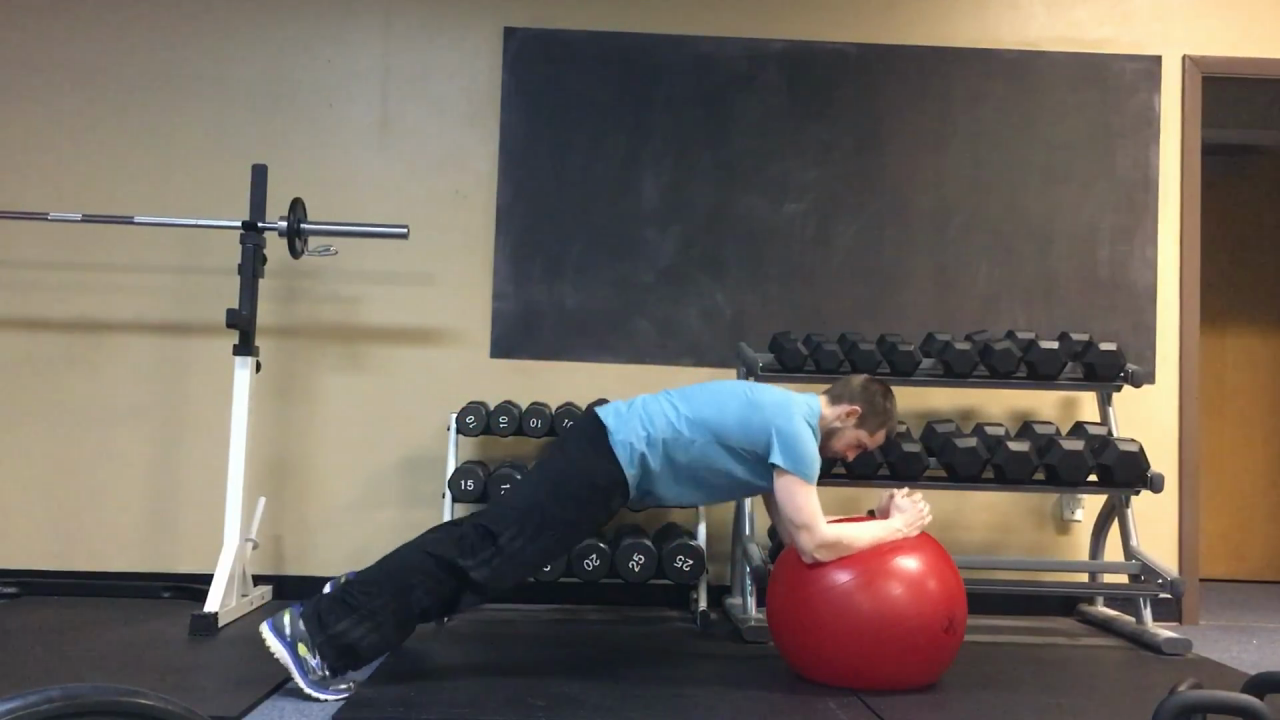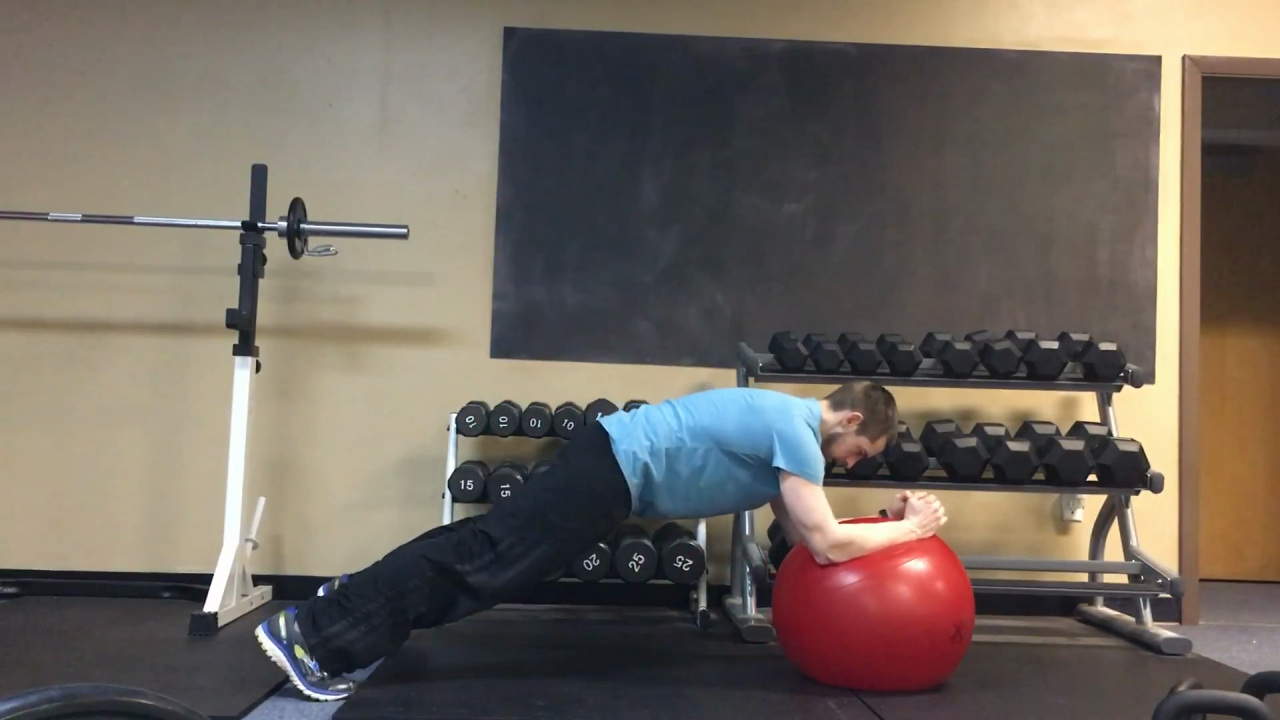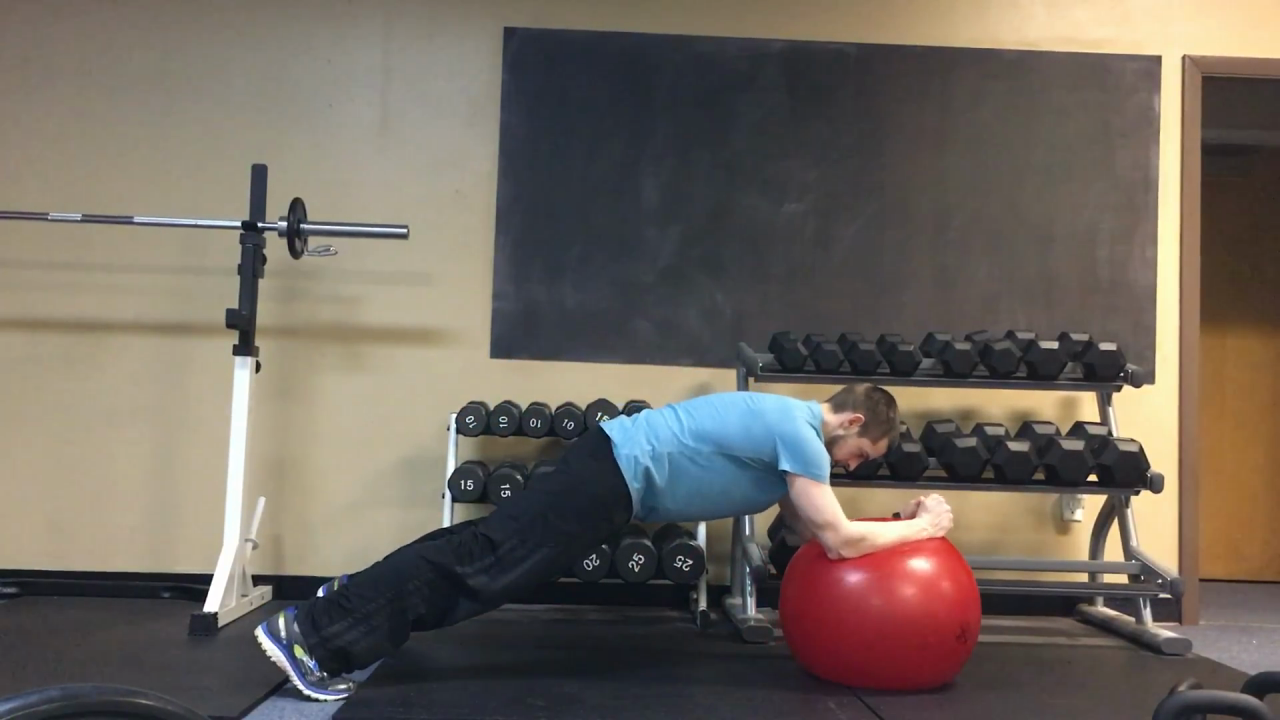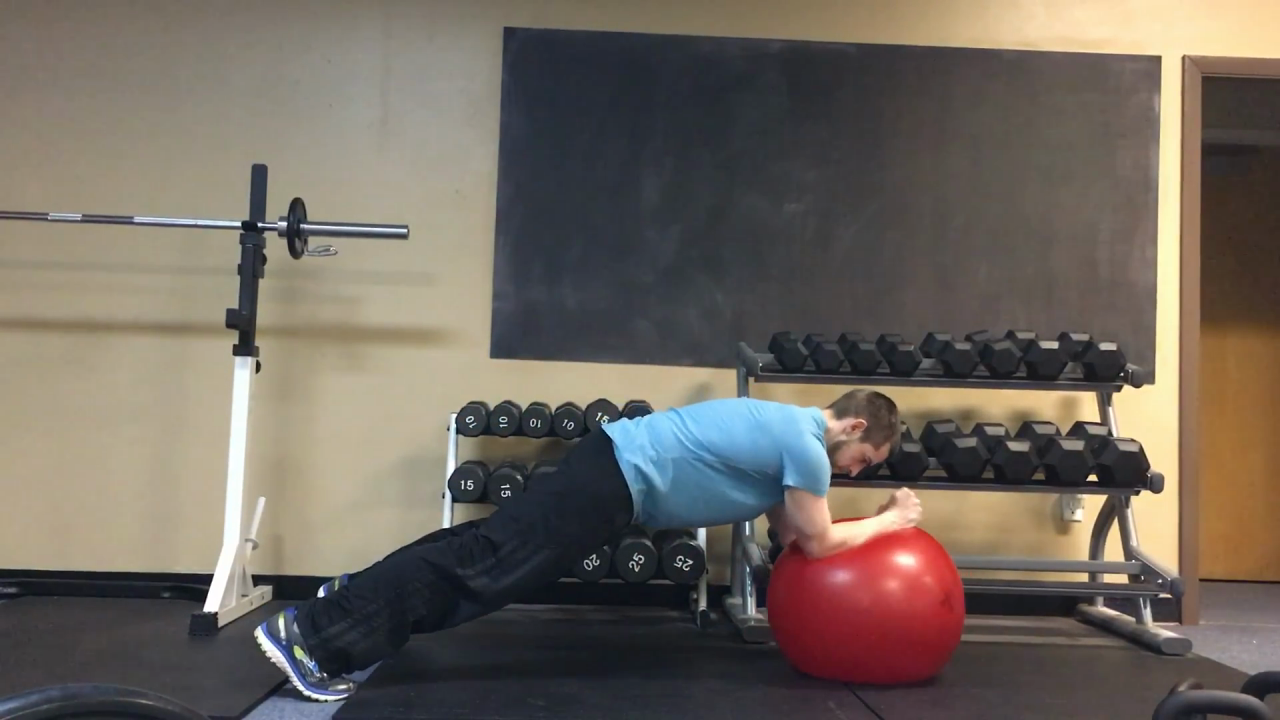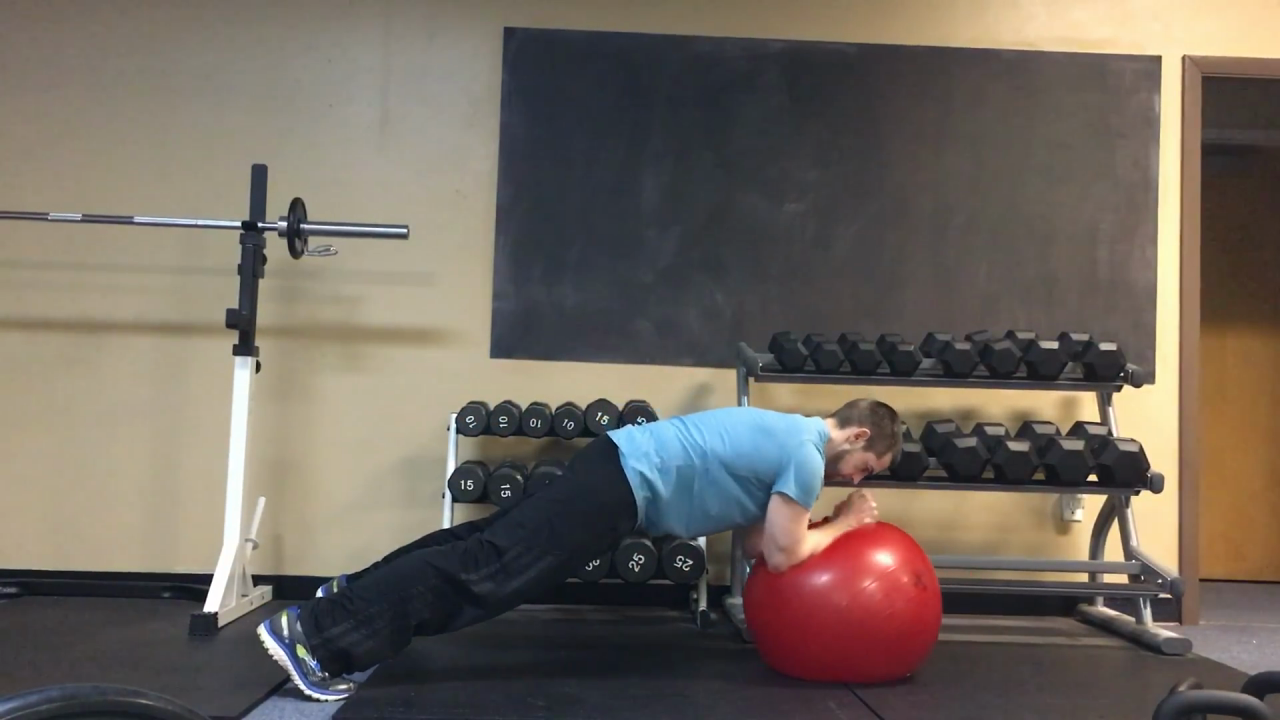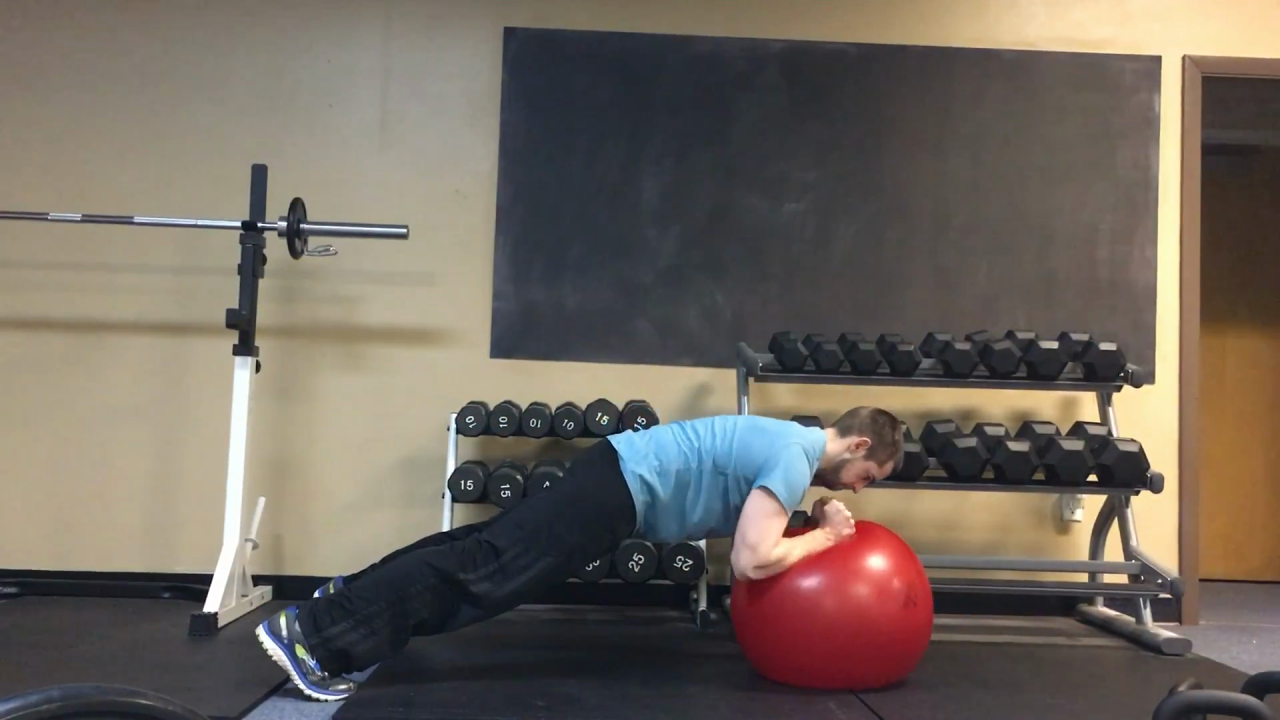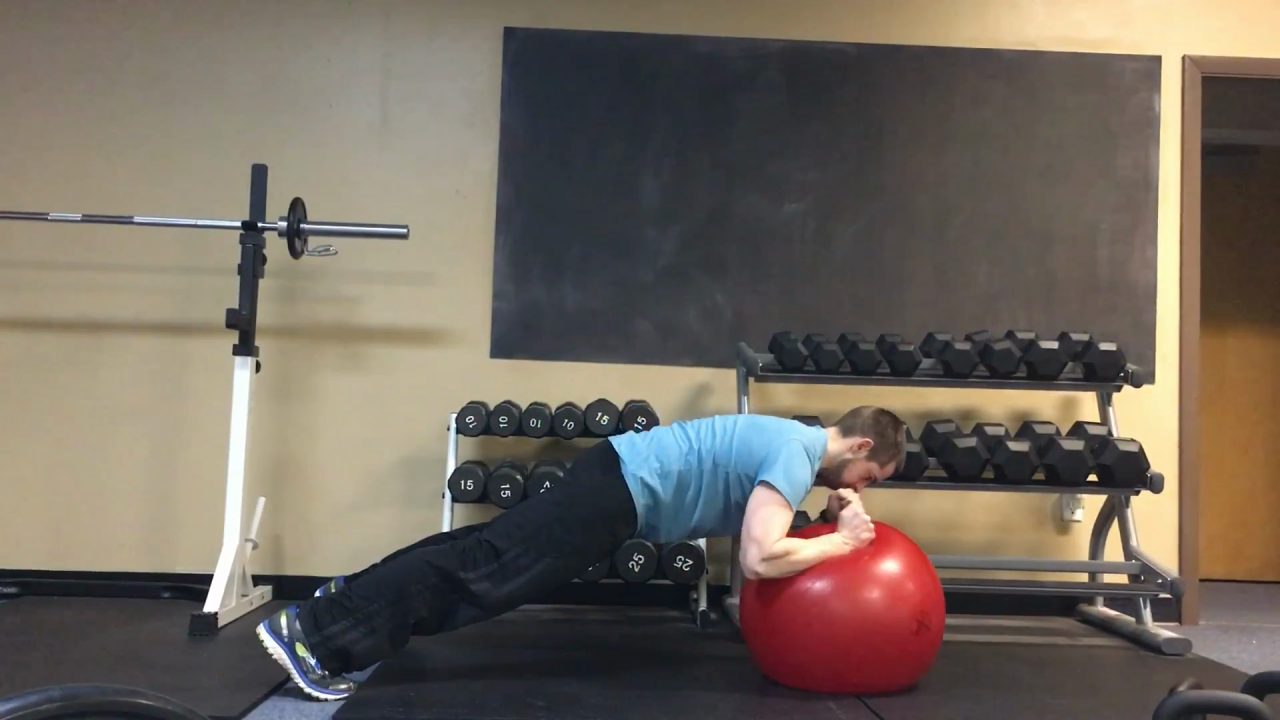
dt=0.3s
person 1, frame 1
left shoulder: (785, 416)
right shoulder: (795, 427)
left elbow: (792, 530)
right elbow: (813, 544)
left wrist: (876, 518)
right wrist: (896, 528)
left hip: (610, 447)
right hip: (612, 458)
left knee: (485, 543)
right knee: (485, 554)
left ankle: (345, 608)
right ankle: (316, 633)
person 1, frame 2
left shoulder: (786, 423)
right shoulder: (796, 432)
left elbow: (799, 530)
right elbow: (826, 545)
left wrist: (889, 518)
right wrist: (909, 531)
left hip: (610, 461)
right hip: (614, 469)
left knee: (483, 548)
right knee: (482, 560)
left ankle: (346, 602)
right ankle: (309, 633)
person 1, frame 3
left shoulder: (789, 425)
right shoulder: (801, 433)
left elbow: (810, 530)
right elbow: (839, 542)
left wrist: (900, 521)
right wrist: (922, 528)
left hip: (611, 465)
right hip: (615, 475)
left knee: (482, 550)
right knee: (482, 566)
left ankle: (348, 601)
right ankle: (310, 635)
person 1, frame 4
left shoulder: (789, 429)
right shoulder: (806, 447)
left elbow: (791, 532)
right elbow: (819, 546)
left wrist: (876, 518)
right wrist: (890, 521)
left hip: (612, 462)
right hip: (618, 480)
left knee: (485, 546)
right knee: (482, 566)
left ankle: (350, 595)
right ankle: (308, 633)
person 1, frame 5
left shoulder: (789, 436)
right shoulder: (805, 455)
left elbow: (758, 543)
right elbow: (785, 558)
left wrist: (830, 523)
right wrist: (844, 523)
left hip: (615, 467)
right hip: (619, 488)
left knee: (483, 548)
right knee: (483, 570)
left ankle: (351, 596)
right ankle: (309, 634)
person 1, frame 6
left shoulder: (788, 444)
right shoulder: (795, 458)
left elbow: (744, 533)
right elbow: (752, 562)
left wrist: (810, 521)
right wrist: (823, 536)
left hip: (613, 475)
right hip: (616, 490)
left knee: (481, 551)
right knee: (480, 571)
left ankle: (345, 598)
right ankle: (308, 633)
person 1, frame 7
left shoulder: (792, 443)
right shoulder: (795, 456)
left elbow: (758, 533)
right elbow: (761, 558)
left wrist: (832, 516)
right wrist: (842, 542)
left hip: (616, 476)
right hip: (617, 492)
left knee: (482, 554)
right knee: (481, 572)
left ankle: (345, 601)
right ankle: (309, 632)
